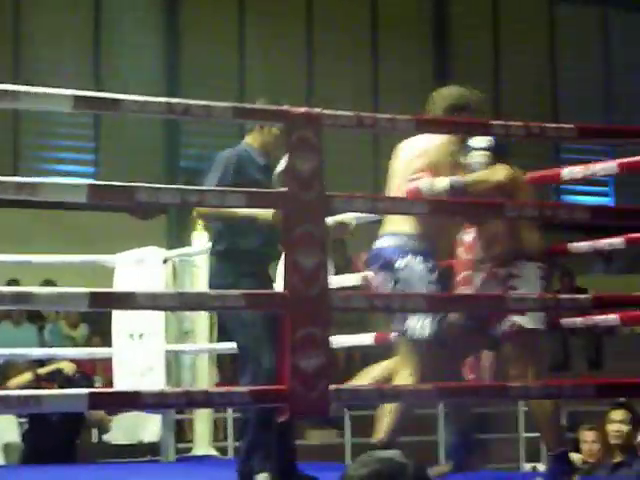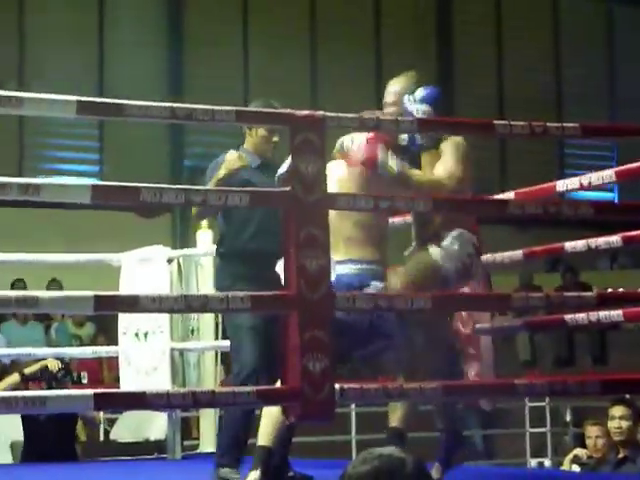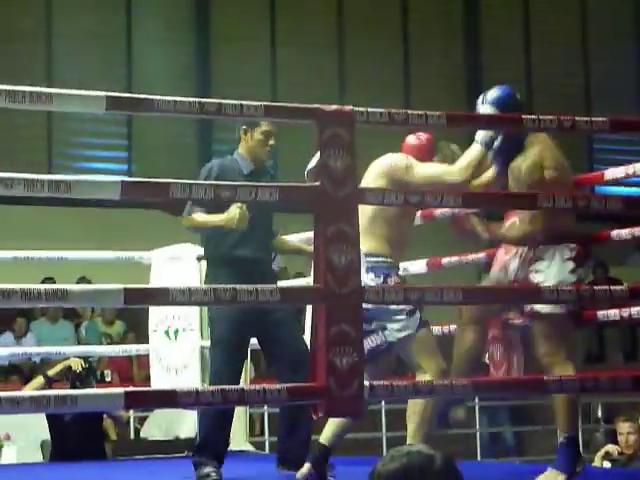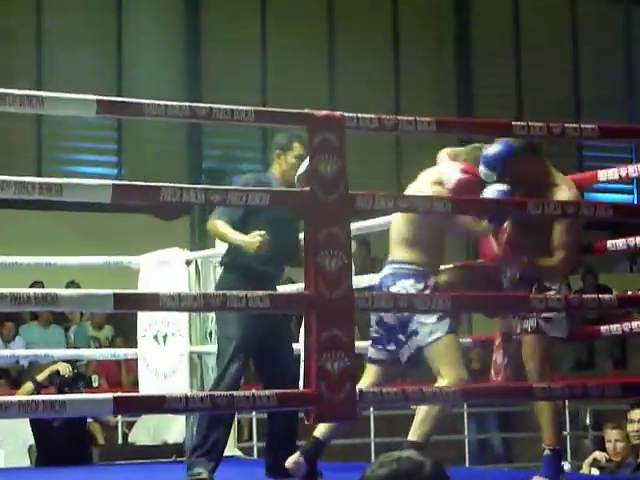
dt=0.5s
person 1, frame 1
left shoulder: (504, 175)
right shoulder: (471, 196)
left elbow: (497, 181)
left hip: (518, 275)
right hip: (487, 275)
left knee: (523, 375)
left ankle: (559, 462)
person 1, frame 2
left shoulder: (451, 144)
right shoulder: (409, 145)
left elbow: (445, 184)
left hip: (455, 241)
right hip: (426, 248)
left knee: (403, 291)
right knee: (430, 342)
left ankle: (459, 363)
right ankle: (451, 438)
person 1, frame 3
left shoulder: (530, 162)
right shoulder: (521, 145)
left elbow: (529, 228)
right elbow: (480, 185)
left wrist: (483, 227)
left hip: (552, 254)
right hip: (526, 252)
left knee: (552, 354)
right knee: (474, 313)
person 1, frame 4
left shoulder: (564, 195)
right shoulder: (514, 181)
left elbow: (565, 261)
left wrist: (525, 263)
left hip: (542, 284)
right hip: (507, 274)
left knee: (537, 369)
person 2, frame 1
left shoulder: (266, 171)
right shoulder: (232, 160)
right elbow: (203, 209)
right wrist: (253, 213)
left hip: (257, 276)
right hip: (234, 276)
left knee: (281, 365)
right knee: (262, 366)
person 2, frame 2
left shoulder: (277, 173)
right shoulder: (227, 164)
left elbow: (286, 227)
right elbow: (200, 213)
right wrist: (222, 176)
left hip: (268, 278)
right hip: (236, 277)
left knee: (279, 371)
right knee: (248, 366)
person 2, frame 3
left shoulder: (269, 178)
right shoulder: (218, 169)
right elbow: (190, 219)
left wrist: (309, 249)
right wrist: (223, 219)
left hip: (264, 279)
right hip: (227, 279)
left knee: (295, 362)
right knee: (224, 374)
person 2, frame 4
right shoulder: (251, 184)
right elbow: (215, 222)
right wrist: (242, 240)
left hip: (268, 293)
right hip: (237, 288)
left knee: (283, 379)
right knee: (230, 374)
person 3, frame 1
left shoulder: (410, 145)
right shoulder: (446, 145)
right elbow: (452, 211)
left hip: (388, 249)
right hip: (412, 252)
left knee: (409, 358)
right knee: (417, 363)
right ankle: (378, 451)
person 3, frame 2
left shoulder: (328, 169)
right shoulder: (373, 169)
right elbow: (443, 183)
right wrist: (453, 145)
right hip: (365, 281)
right knee: (401, 361)
right ankle: (395, 446)
person 3, frame 3
left shoulder: (398, 176)
right shoulder: (394, 165)
right elbow: (460, 176)
left hip: (367, 279)
right hip: (373, 276)
left knee: (367, 381)
right knee: (431, 368)
person 3, frame 4
left shoulder: (433, 173)
right shoulder: (436, 192)
right elbow: (481, 230)
left hip: (394, 282)
right hip: (409, 282)
left knee: (372, 380)
right knee: (453, 376)
